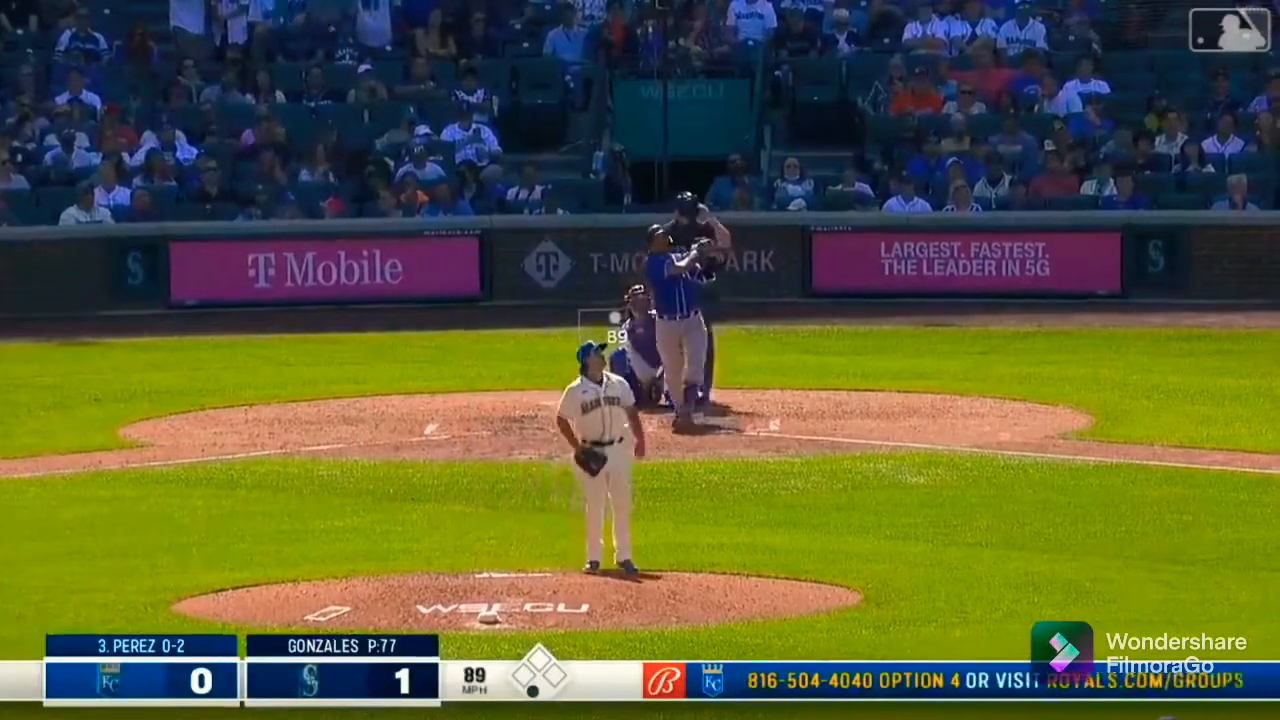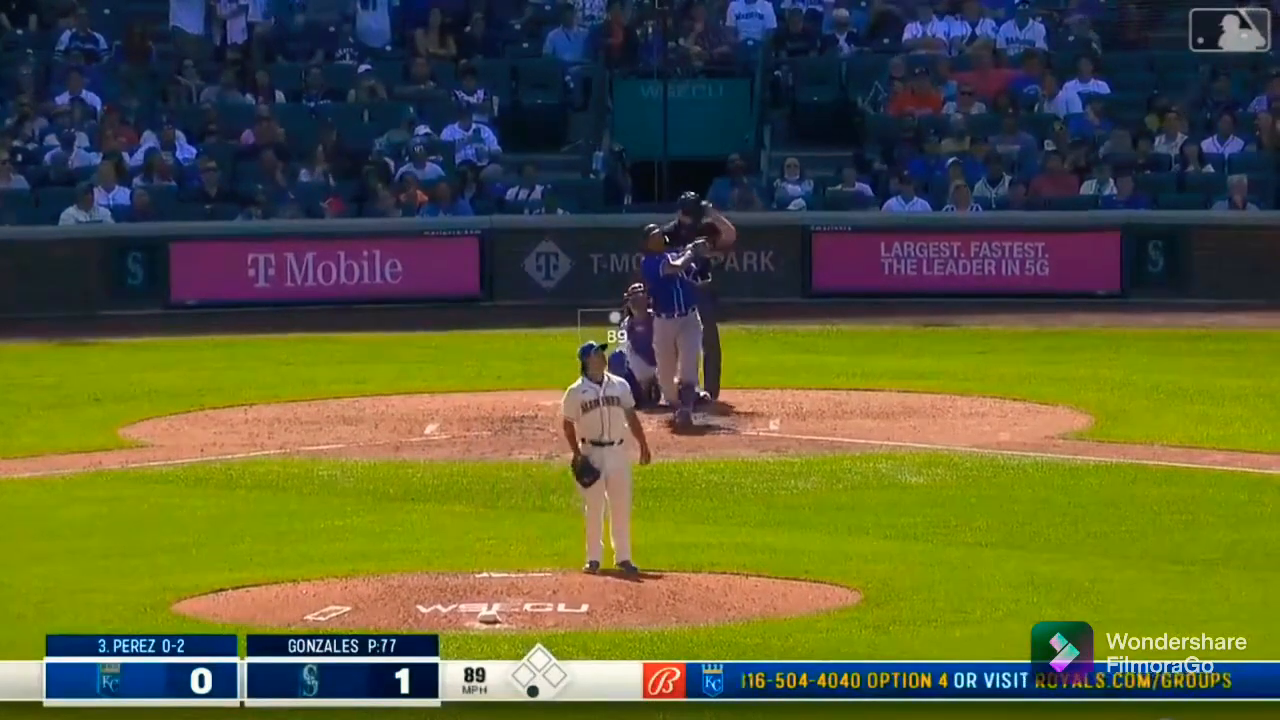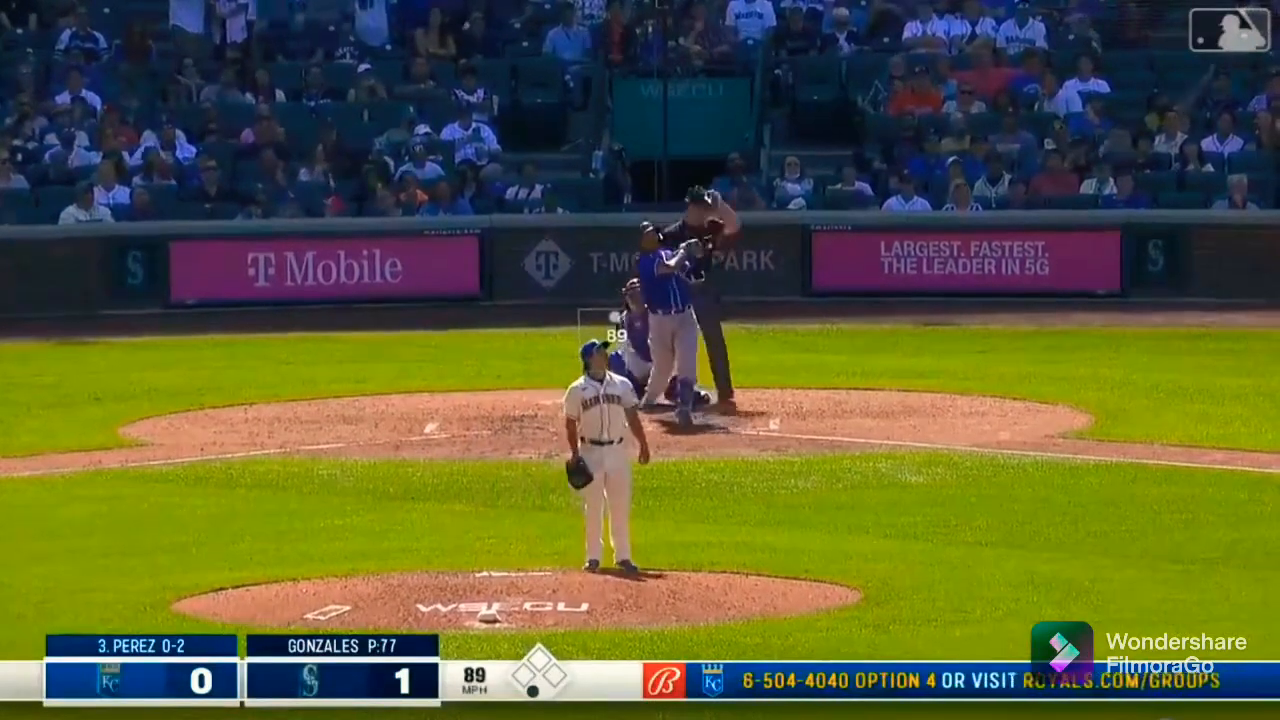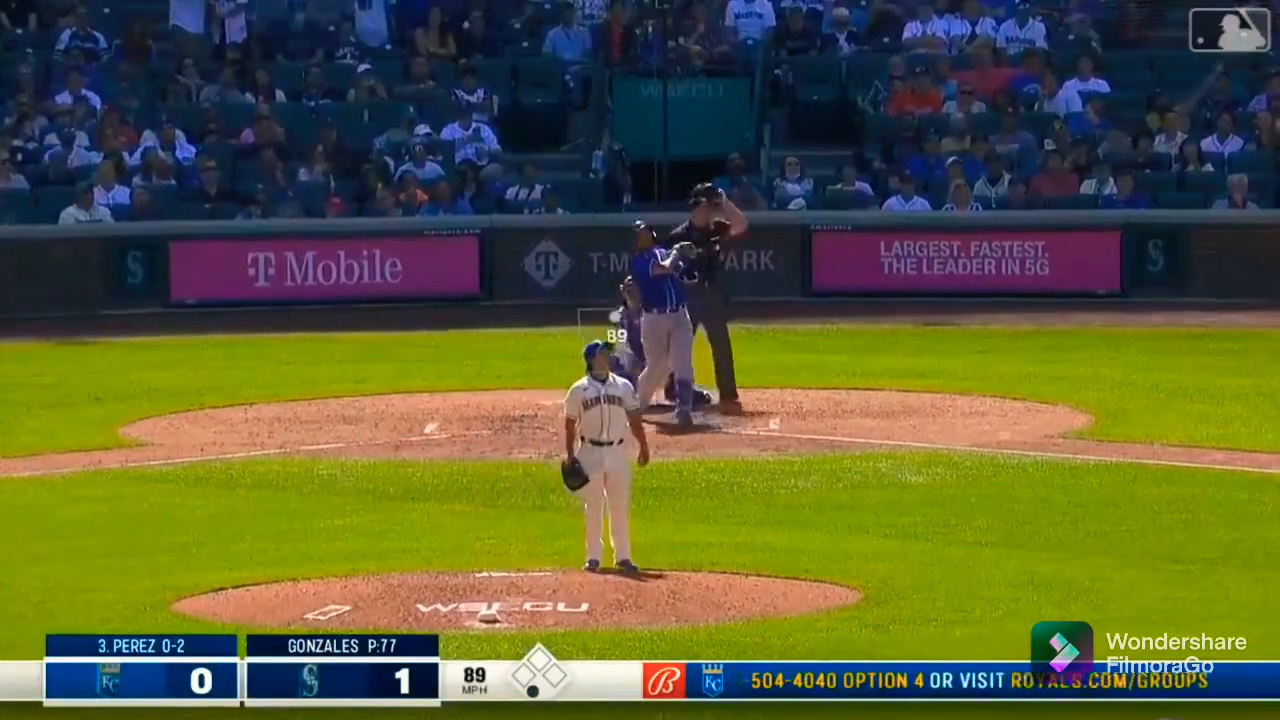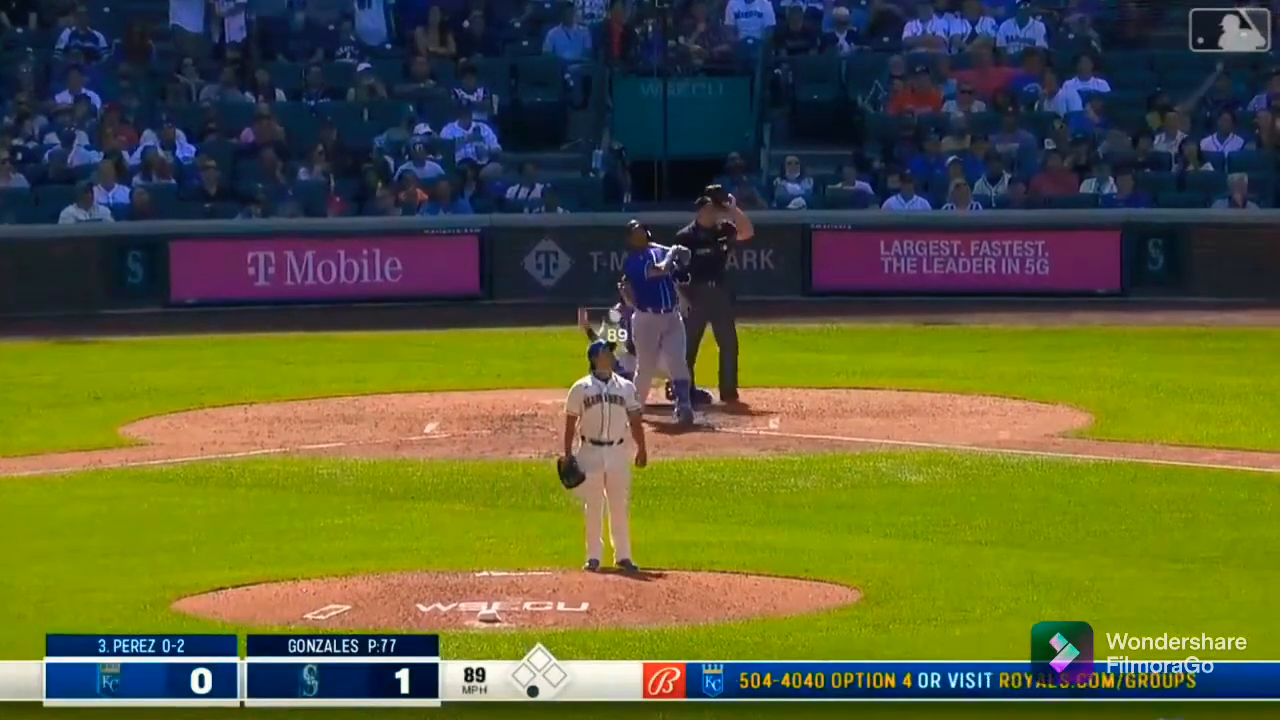
dt=0.1s
person 1, frame 1
left shoulder: (619, 384)
right shoulder: (575, 390)
left elbow: (631, 413)
right elbow: (562, 420)
left wrist: (640, 440)
right wrist: (577, 446)
left hip: (618, 450)
left knee: (622, 505)
right knee: (595, 506)
left ankle: (623, 557)
right ankle: (593, 558)
person 1, frame 2
left shoulder: (620, 385)
right shoulder: (575, 391)
left elbow: (631, 417)
right elbow: (568, 425)
left wrist: (643, 445)
right wrist: (576, 453)
left hip: (618, 452)
right hip: (592, 454)
left knee: (621, 507)
right knee: (594, 507)
left ankle: (623, 557)
right ankle: (593, 558)
person 1, frame 3
left shoulder: (622, 384)
right shoulder: (576, 389)
left elbow: (632, 417)
right elbow: (570, 423)
left wrist: (643, 445)
right wrist: (574, 453)
left hip: (617, 451)
right hip: (590, 452)
left knee: (620, 506)
right knee: (593, 507)
left ankle: (623, 556)
right ankle: (593, 557)
person 1, frame 4
left shoulder: (624, 386)
right shoulder: (578, 389)
left elbow: (634, 419)
right elbow: (570, 424)
left wrist: (643, 447)
right wrist: (570, 455)
left hip: (617, 452)
right hip: (590, 453)
left knee: (620, 506)
right knee: (593, 507)
left ankle: (623, 556)
right ankle: (593, 557)
person 1, frame 5
left shoulder: (626, 387)
right shoulder: (581, 387)
left elbow: (635, 421)
right elbow: (571, 421)
left wrist: (641, 448)
right wrist: (567, 453)
left hip: (617, 452)
right hip: (590, 452)
left knee: (619, 506)
right knee: (593, 506)
left ankle: (623, 555)
right ankle: (594, 556)
person 2, frame 1
left shoulder: (703, 229)
right shoulder: (666, 234)
left elbow: (726, 243)
left wrist: (710, 219)
left knee: (704, 342)
left ankle: (703, 390)
person 2, frame 2
left shoulder: (706, 229)
right shoulder: (668, 234)
left elbow: (731, 237)
left wrist: (714, 215)
left hip: (703, 293)
left knee: (710, 342)
left ankle: (712, 390)
person 2, frame 3
left shoulder: (710, 228)
right shoulder: (671, 234)
left elbow: (735, 225)
left wrist: (719, 204)
left hip: (706, 294)
left knee: (716, 343)
left ankle: (724, 392)
person 2, frame 4
left shoulder: (716, 229)
right shoulder: (678, 236)
left elbow: (742, 225)
left wrist: (725, 203)
left hip: (712, 296)
right hip: (686, 298)
left knee: (722, 345)
left ankle: (728, 393)
person 2, frame 5
left shoulder: (723, 230)
right shoulder: (685, 236)
left elbow: (748, 232)
left wrist: (732, 208)
right wrist: (681, 299)
left hip: (721, 296)
right hip: (694, 298)
left knee: (729, 345)
right knee: (687, 347)
left ankle: (729, 392)
person 3, frame 1
left shoulder: (681, 255)
right shoulder: (653, 263)
right elbow: (681, 267)
left wrist: (700, 251)
right wrist: (696, 252)
left hip: (693, 320)
right hip: (667, 324)
left knee: (695, 366)
right knee: (672, 372)
left ankle: (687, 411)
right ankle: (681, 409)
person 3, frame 2
left shoulder: (678, 255)
right shoulder: (649, 262)
right elbow: (676, 267)
left wrist: (696, 252)
right wrist: (691, 252)
left hip: (689, 318)
right hip: (664, 322)
left knee: (689, 367)
right knee: (666, 370)
left ankle: (684, 410)
right ankle: (674, 404)
person 3, frame 3
left shoulder: (671, 253)
right shoulder: (644, 261)
right elbow: (670, 267)
left wrist: (689, 251)
right wrist: (684, 251)
left hip: (685, 316)
right hip: (660, 319)
left knee: (687, 365)
right knee: (662, 367)
left ankle: (684, 409)
right ankle: (648, 400)
person 3, frame 4
left shoulder: (664, 252)
right shoulder: (638, 260)
right elbow: (665, 268)
left wrist: (681, 252)
right wrist: (676, 252)
left hip: (679, 315)
right hip: (654, 318)
left knee: (683, 364)
right knee: (655, 367)
left ankle: (684, 410)
right ankle: (637, 405)
person 3, frame 5
left shoulder: (659, 251)
right shoulder: (633, 261)
right elbow: (660, 270)
right wrist: (672, 253)
left hip: (672, 316)
right hip: (647, 318)
left knee: (678, 364)
right knee: (646, 367)
left ankle: (684, 408)
